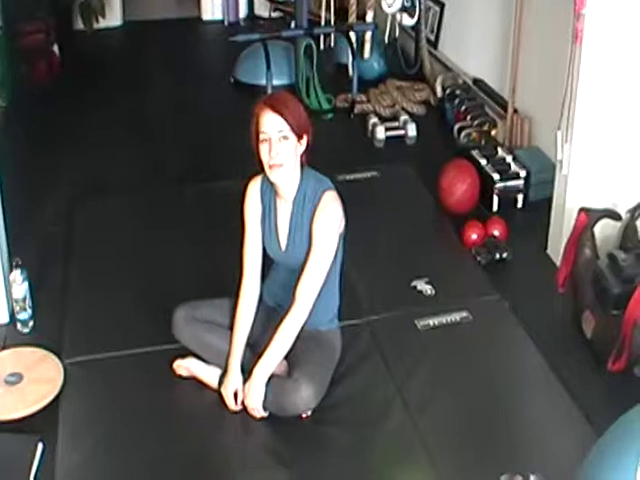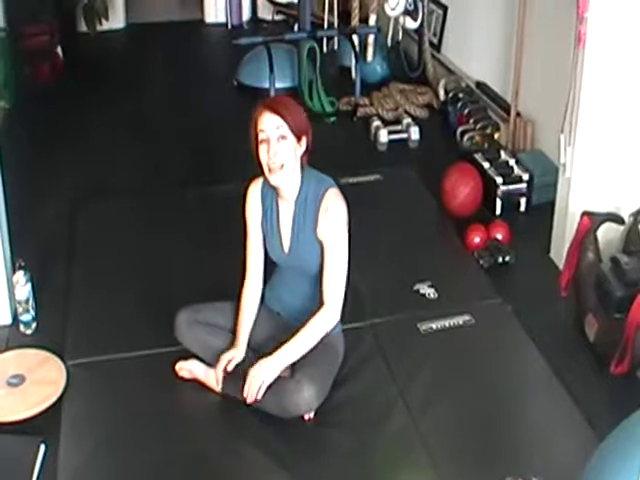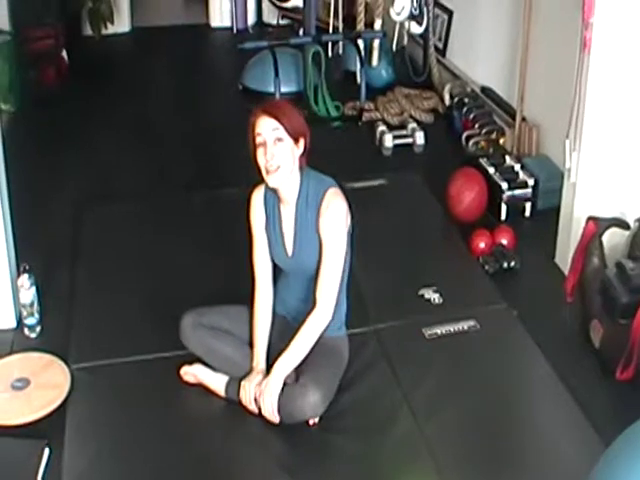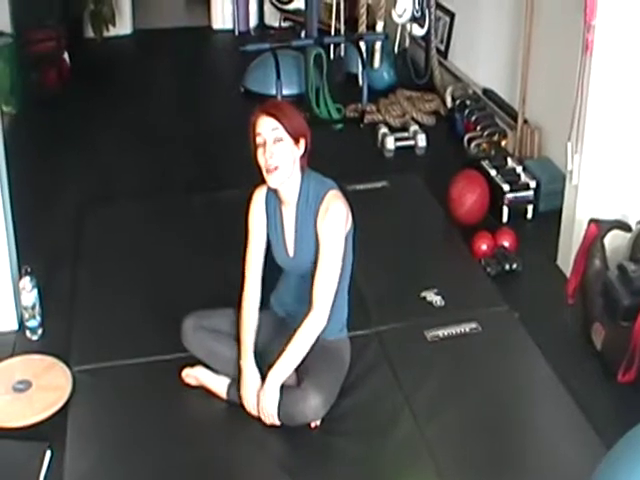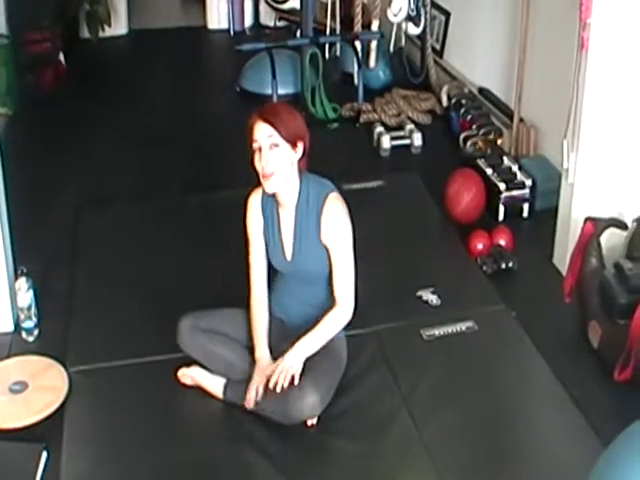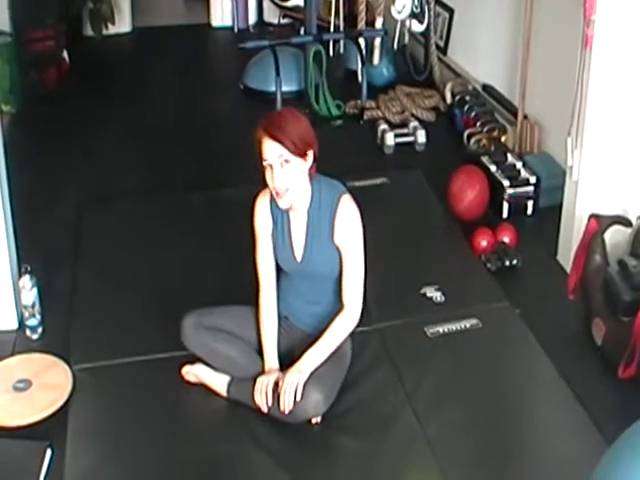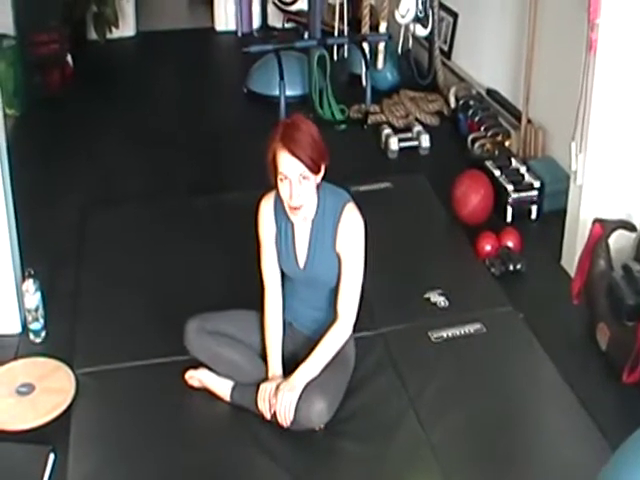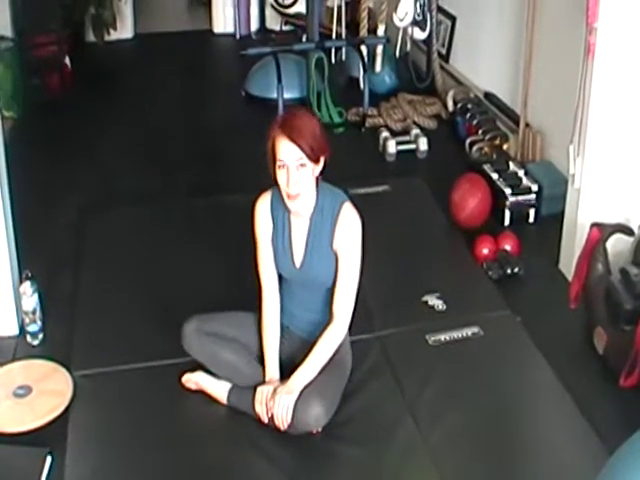
dt=0.4s
person 1, frame 1
left shoulder: (325, 204)
right shoulder: (257, 191)
left elbow: (302, 307)
right elbow: (250, 283)
left wrist: (257, 377)
right wrist: (234, 364)
left hip: (315, 328)
right hip: (270, 310)
left knee: (302, 395)
right knee: (184, 319)
left ankle: (213, 375)
right ankle: (280, 369)
person 1, frame 2
left shoulder: (329, 202)
right shoulder: (257, 193)
left elbow: (332, 309)
right elbow: (252, 280)
left wrist: (274, 364)
right wrist: (239, 346)
left hip: (317, 332)
right hip: (273, 314)
left knee: (304, 396)
right knee: (186, 322)
left ankle: (214, 376)
right ankle: (285, 376)
person 1, frame 3
left shoulder: (330, 202)
right shoulder: (260, 199)
left elbow: (324, 309)
right elbow: (263, 287)
left wrist: (275, 375)
right wrist: (258, 367)
left hip: (322, 335)
right hip: (279, 319)
left knee: (309, 401)
right knee: (191, 325)
left ankle: (223, 382)
right ankle: (290, 377)
person 1, frame 4
left shoulder: (330, 206)
right shoulder: (262, 199)
left elbow: (320, 312)
right elbow: (251, 288)
left wrist: (272, 381)
right wrist: (247, 363)
left hip: (324, 338)
right hip: (280, 321)
left knee: (309, 406)
right knee: (192, 328)
left ankle: (224, 385)
right ankle: (290, 381)
person 1, frame 5
left shoulder: (329, 207)
right shoulder: (257, 203)
left elbow: (344, 307)
right elbow: (257, 290)
left wrist: (298, 353)
right wrist: (263, 363)
left hip: (320, 337)
right hip: (276, 321)
left knee: (306, 403)
right knee: (188, 329)
left ankle: (219, 384)
right ankle: (276, 380)
person 1, frame 6
left shoulder: (341, 209)
right shoulder: (265, 205)
left elbow: (352, 310)
right elbow: (267, 289)
left wrist: (304, 366)
right wrist: (271, 366)
left hip: (325, 334)
right hip: (280, 320)
left knee: (310, 401)
right knee: (192, 327)
left ankle: (223, 382)
right ankle: (283, 380)
person 1, frame 7
left shoulder: (346, 218)
right shoulder: (269, 208)
left elbow: (345, 320)
right elbow: (272, 292)
left wrist: (296, 381)
right wrist: (275, 373)
left hip: (328, 339)
right hip: (284, 324)
left knee: (313, 411)
right knee: (196, 332)
left ankle: (226, 386)
right ankle: (284, 387)
person 1, frame 8
left shoulder: (344, 218)
right shoulder: (266, 207)
left elbow: (341, 320)
right elbow: (269, 294)
left wrist: (293, 385)
right wrist: (272, 376)
left hip: (325, 342)
right hip: (281, 328)
left knee: (309, 415)
right knee: (194, 333)
left ankle: (225, 390)
right ankle: (274, 389)
